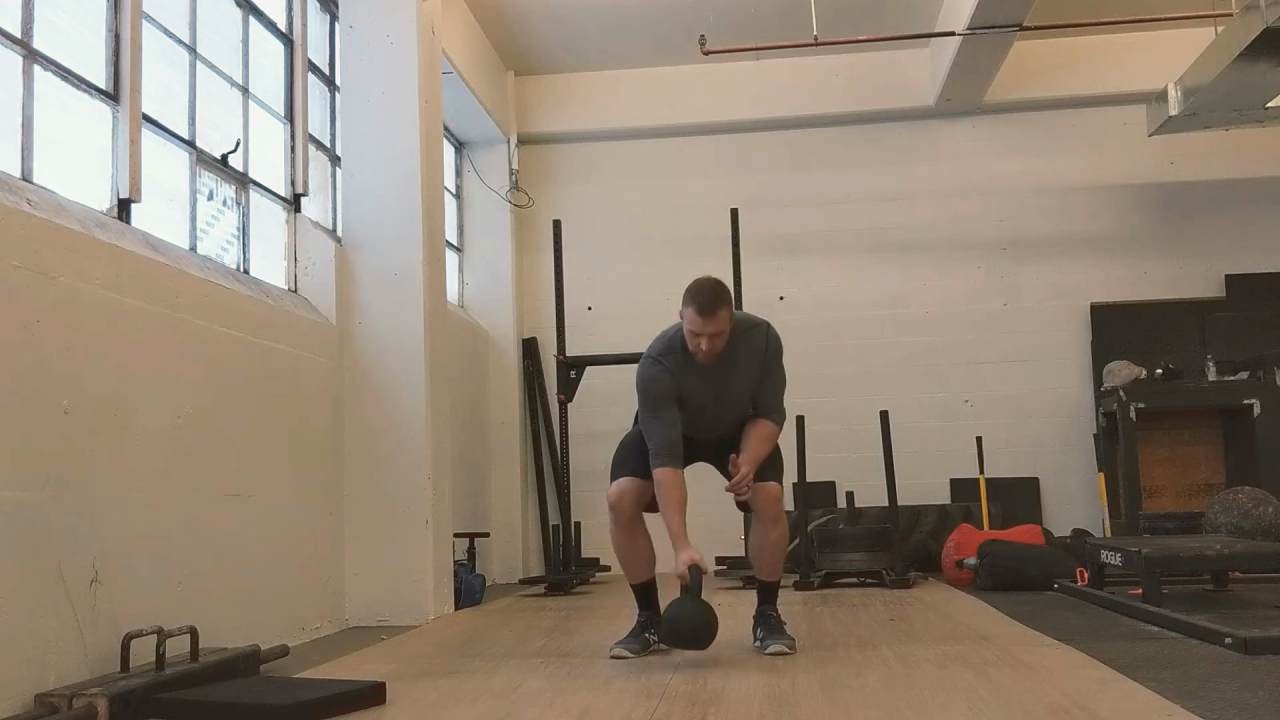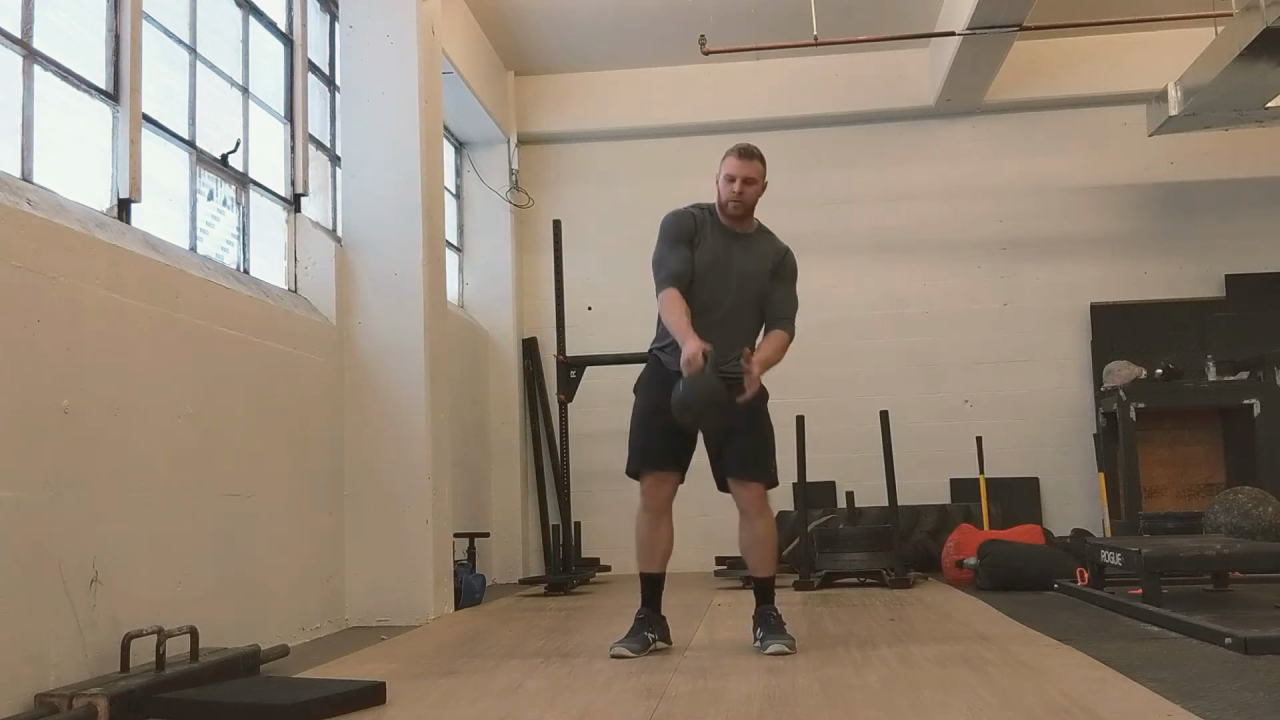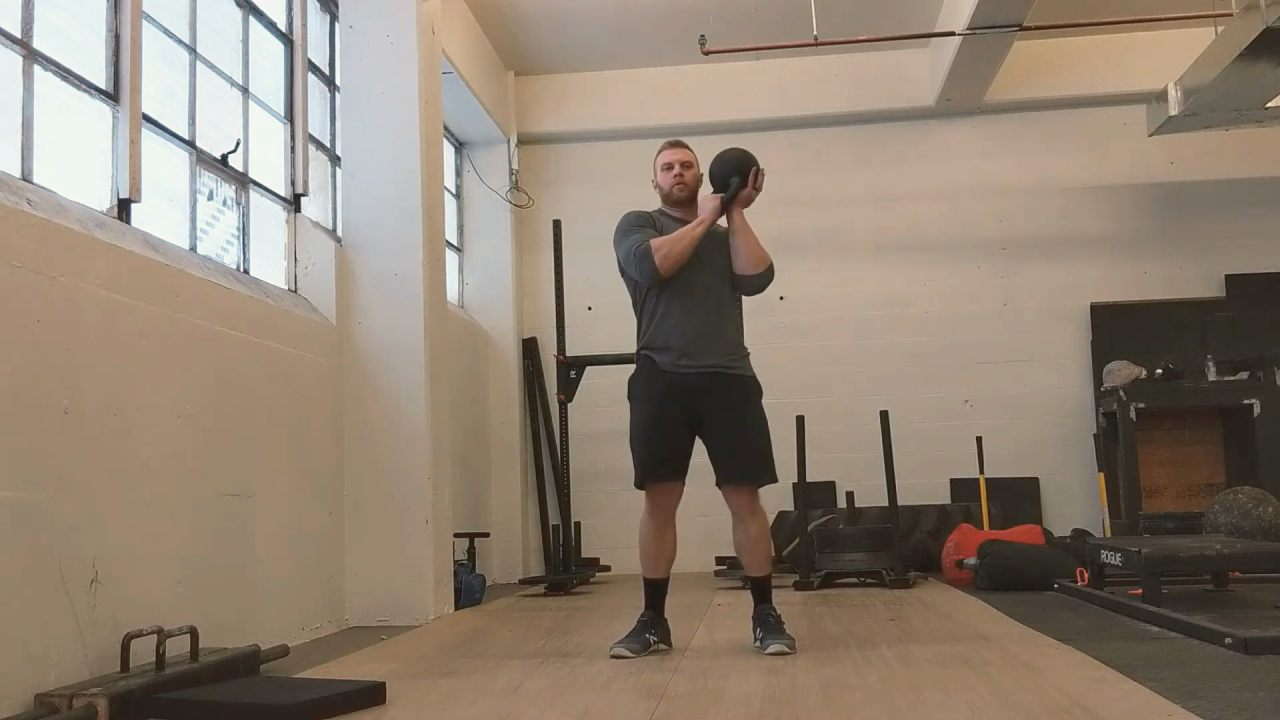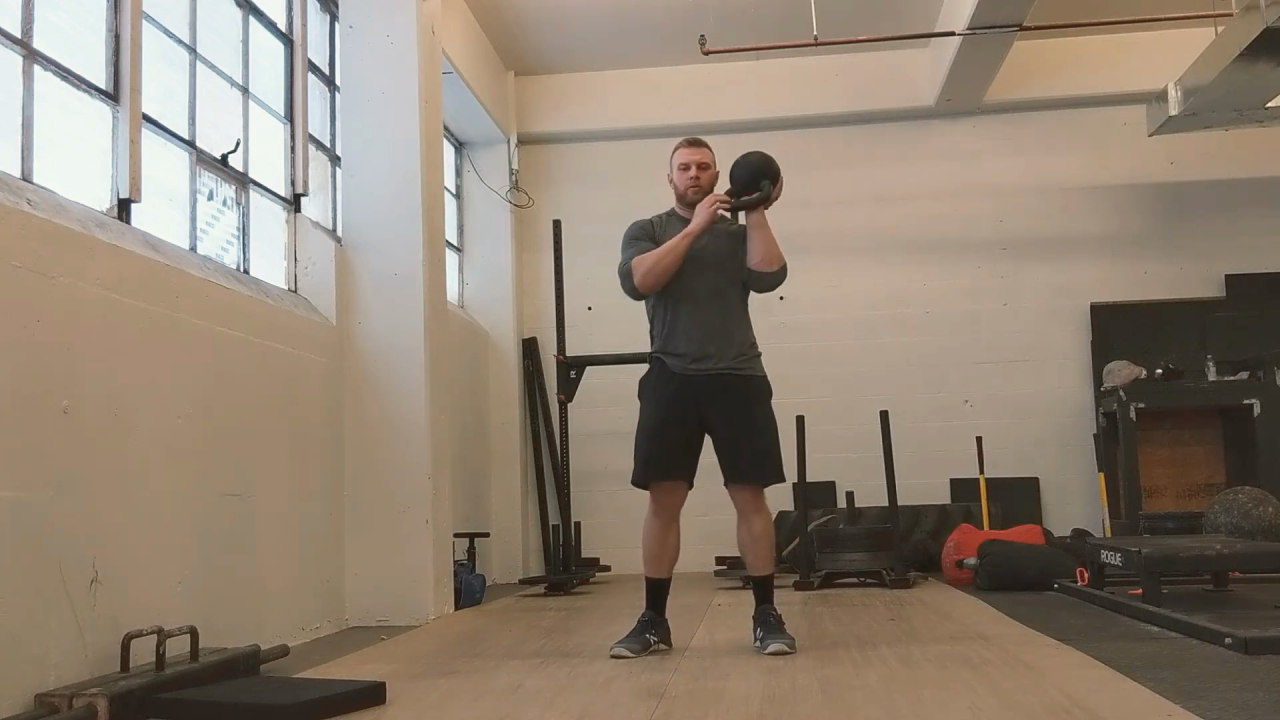
dt=1s
person 1, frame 1
left shoulder: (762, 339)
right shoulder: (657, 364)
left elbow: (769, 415)
right elbow: (665, 458)
left wrist: (746, 464)
right wrist: (681, 545)
left hip: (737, 429)
right hip: (667, 431)
left knee: (767, 497)
right knee: (621, 499)
left ankle: (768, 617)
right ankle: (649, 620)
person 1, frame 2
left shoulder: (777, 254)
right shoulder: (684, 223)
left elbow: (782, 326)
right elbow: (668, 291)
left wrist: (760, 363)
right wrist: (688, 342)
left hip: (735, 382)
right hip: (669, 373)
left knee: (752, 496)
right knee: (654, 493)
left ankle: (767, 616)
right ankle: (650, 619)
person 1, frame 3
left shoulder: (726, 236)
right shoulder: (636, 224)
left elbow: (756, 279)
right elbow: (653, 264)
left wrist: (736, 213)
right wrist: (704, 219)
left hip: (728, 378)
right hip: (662, 378)
left knee: (745, 498)
right knee: (659, 499)
left ankle: (765, 615)
right ankle: (653, 620)
person 1, frame 4
left shoulder: (739, 234)
right shoulder: (648, 229)
left elbow: (768, 277)
right elbow: (639, 280)
left wrist: (756, 212)
right wrist: (694, 228)
left hip: (737, 379)
right hip: (672, 380)
left knee: (751, 497)
right knee: (662, 499)
left ankle: (766, 614)
right ankle: (654, 619)
